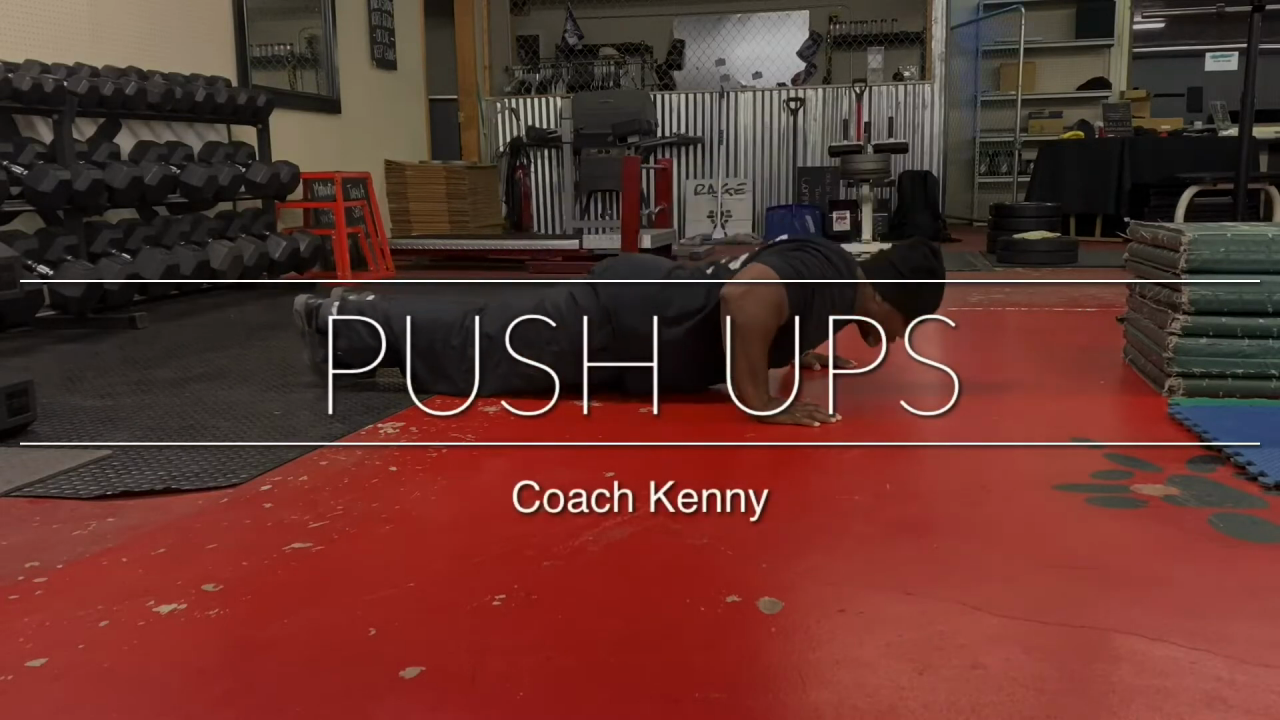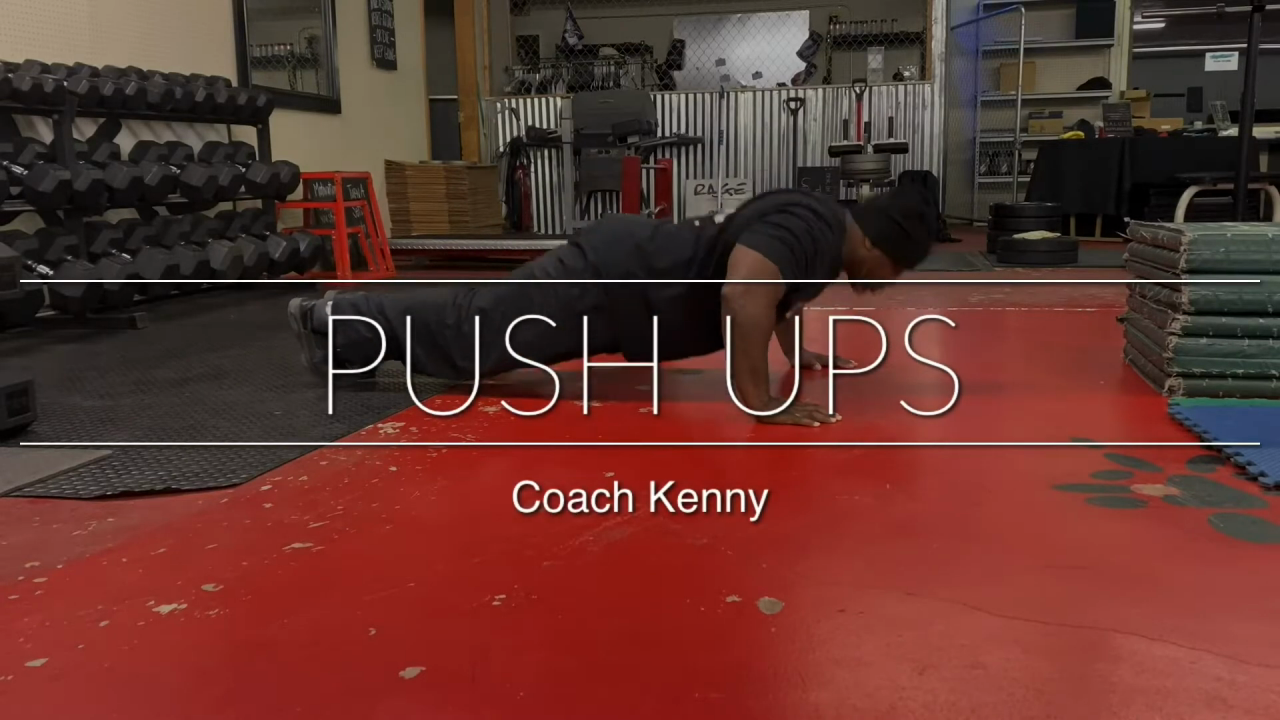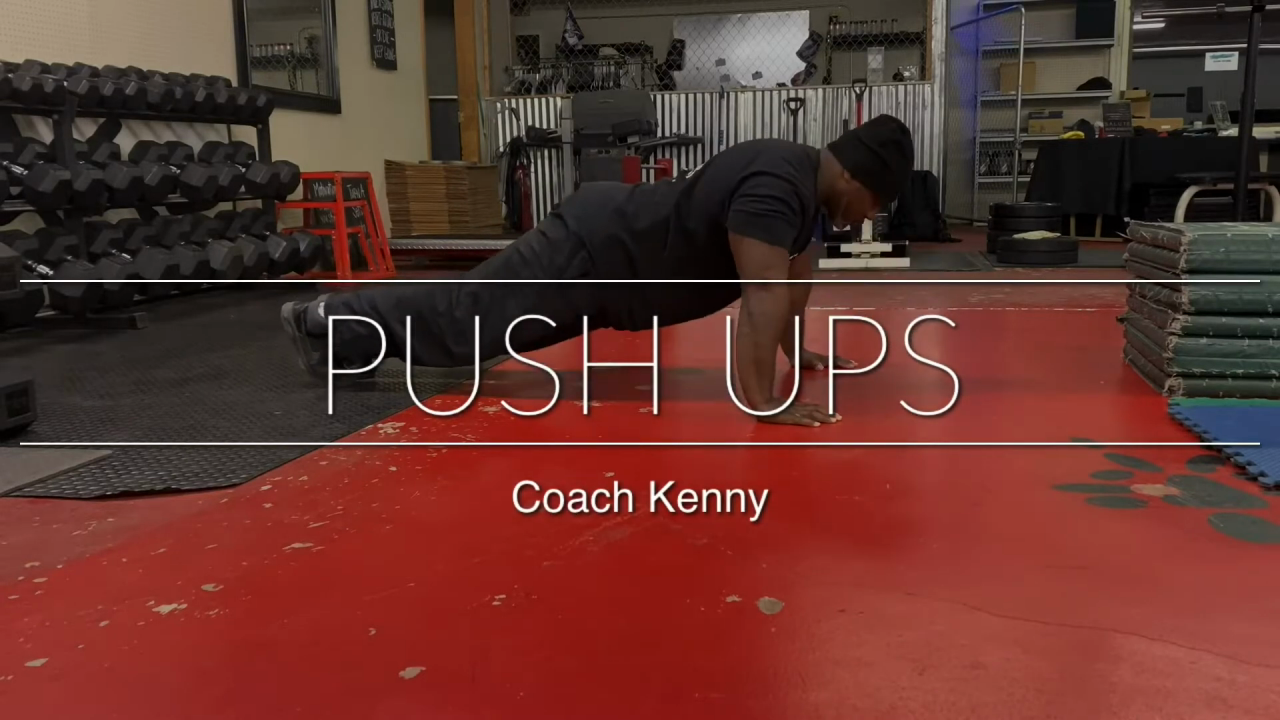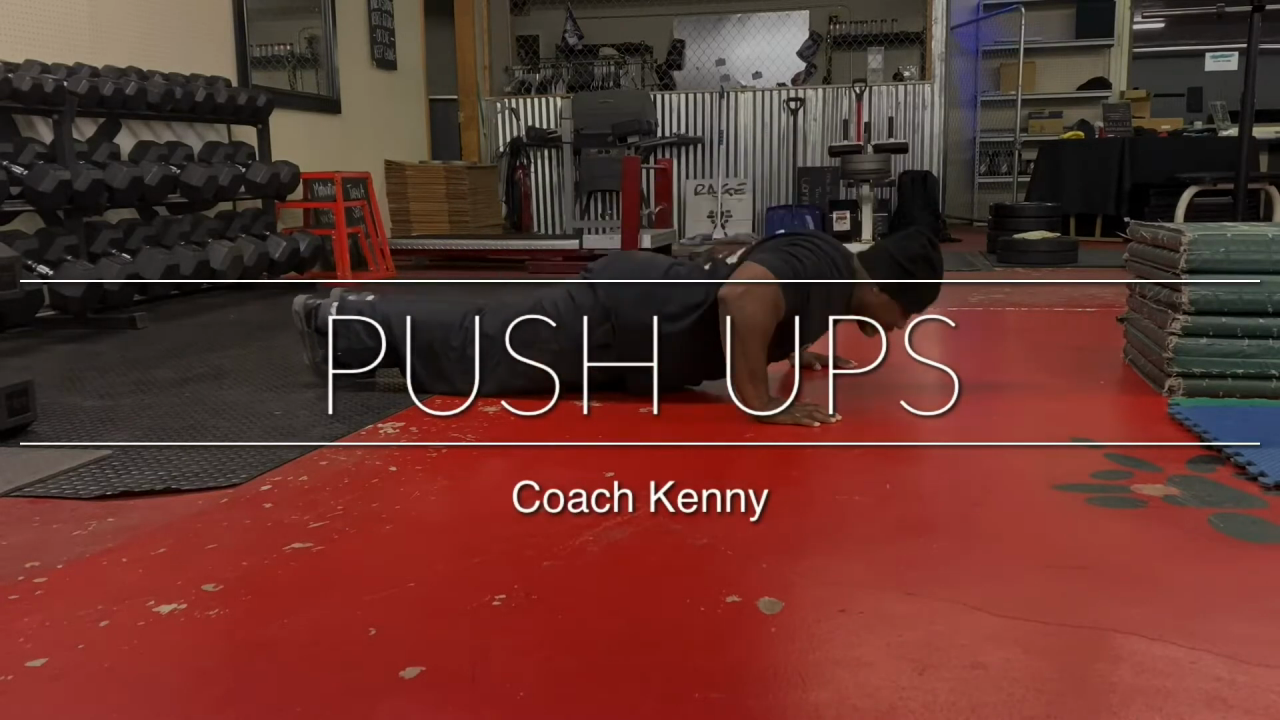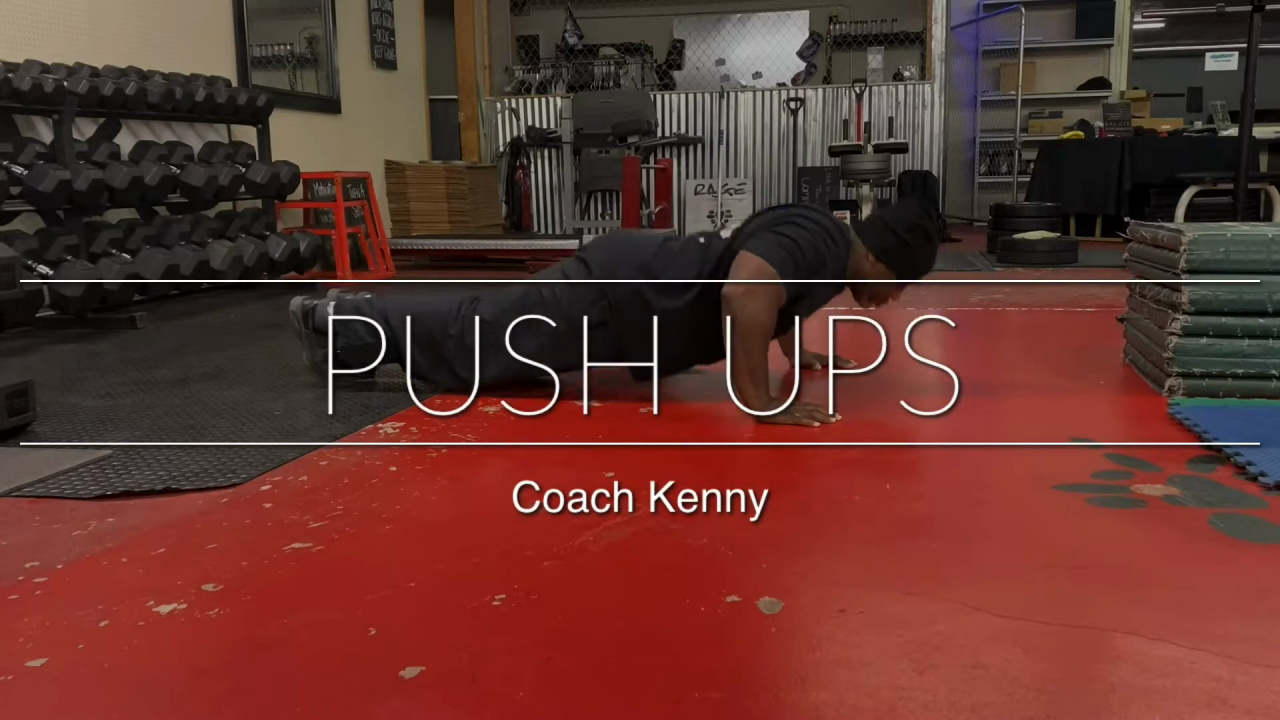
dt=0.5s
person 1, frame 1
left shoulder: (832, 271)
right shoulder: (825, 278)
right elbow: (742, 298)
left wrist: (795, 354)
right wrist: (759, 400)
left hip: (640, 299)
right hip: (616, 325)
left knee: (491, 333)
right knee: (473, 348)
left ankle: (359, 312)
right ankle: (335, 321)
person 1, frame 2
left shoulder: (823, 228)
right shoulder: (808, 229)
right elbow: (743, 294)
left wrist: (794, 349)
right wrist: (757, 399)
left hip: (624, 277)
right hip: (606, 282)
left knee: (481, 322)
right knee: (468, 332)
left ankle: (355, 312)
right ankle: (331, 321)
person 1, frame 3
left shoulder: (805, 182)
right shoulder: (778, 183)
left elbow: (794, 272)
right elbow: (764, 290)
left wrist: (797, 350)
right wrist: (762, 400)
left hip: (611, 250)
right hip: (591, 254)
left knee: (472, 311)
right knee: (460, 322)
left ankle: (343, 320)
right ankle: (327, 323)
person 1, frame 4
left shoulder: (832, 268)
right shoulder: (824, 277)
right elbow: (740, 295)
left wrist: (791, 351)
right wrist: (759, 401)
left hip: (637, 298)
right hip: (614, 323)
left knee: (491, 333)
right knee: (470, 348)
left ankle: (361, 310)
right ankle: (332, 320)
person 1, frame 5
left shoulder: (828, 247)
right shoulder: (816, 246)
right elbow: (744, 293)
left wrist: (795, 347)
right wrist: (759, 400)
left hip: (636, 277)
right hip: (613, 299)
left knee: (489, 326)
right knee: (473, 338)
left ankle: (353, 311)
right ankle: (334, 318)
